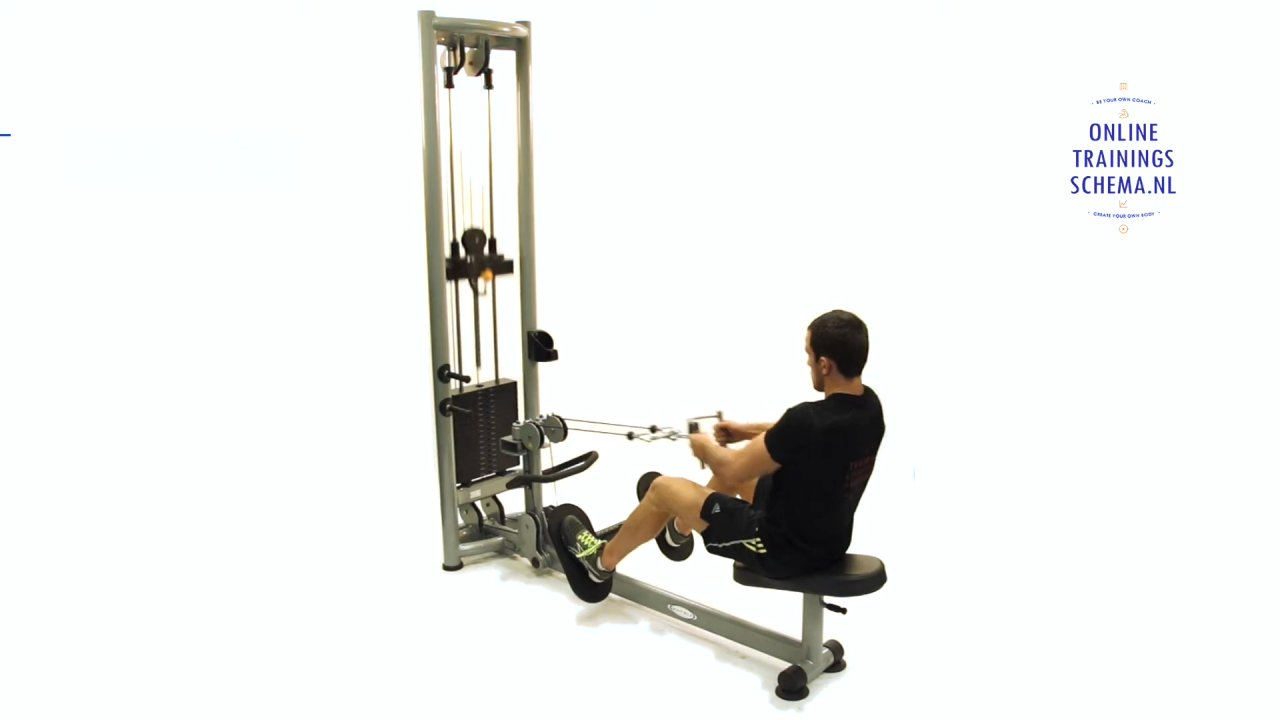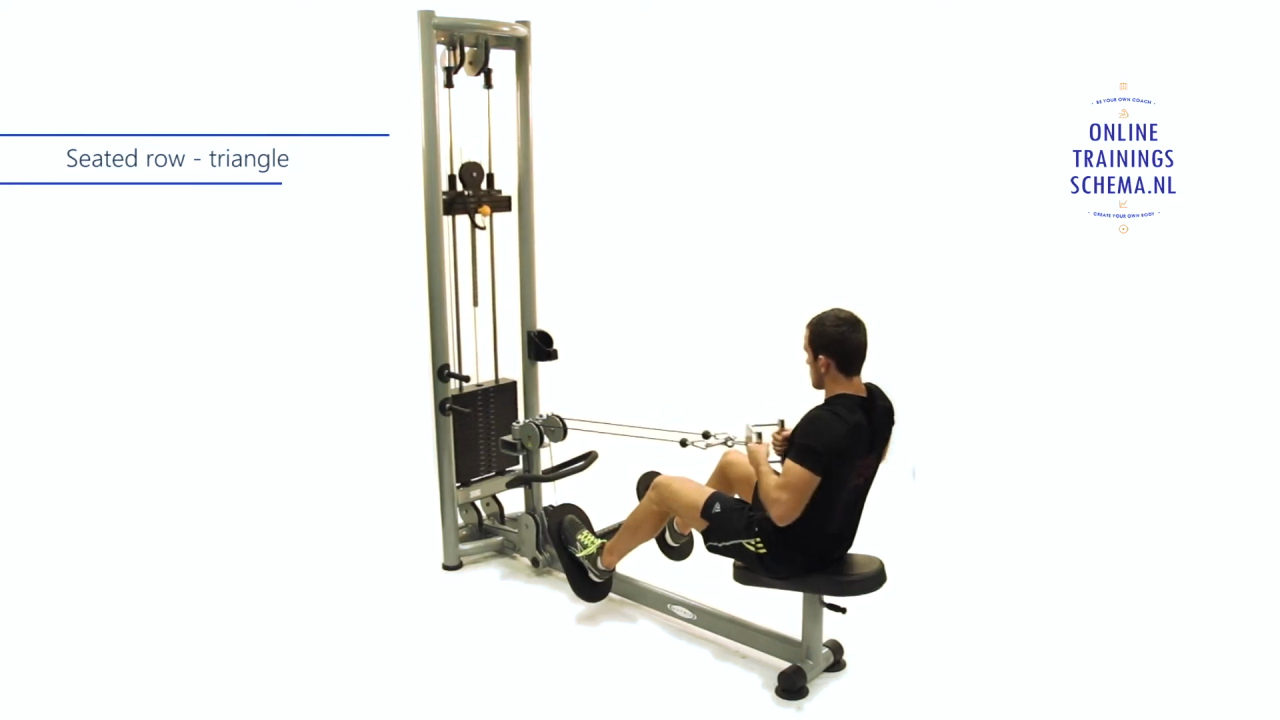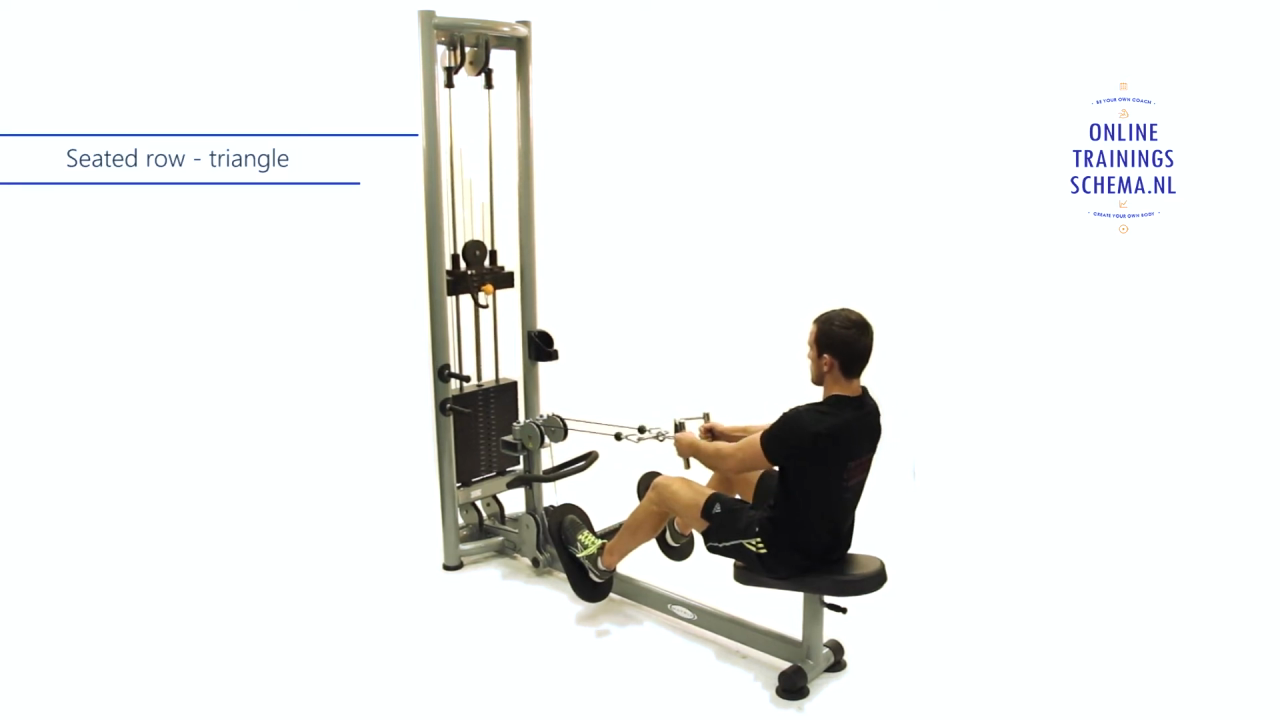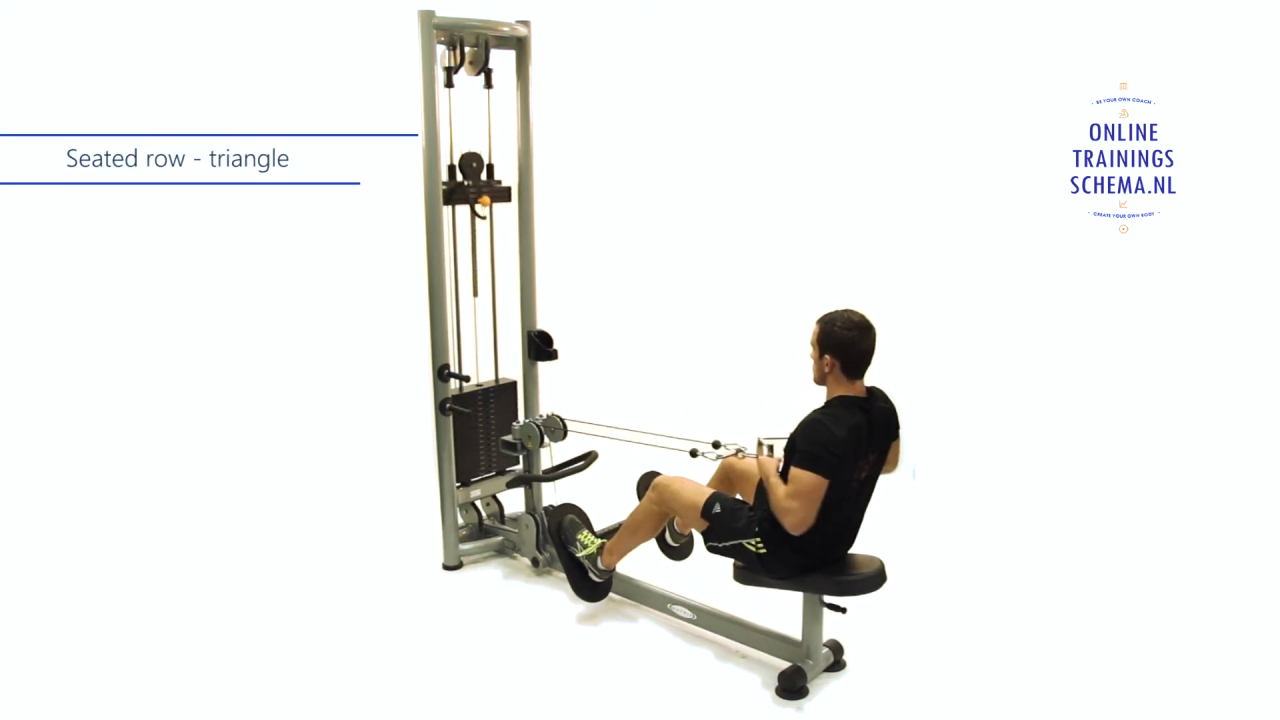
dt=1s
person 1, frame 1
left shoulder: (812, 420)
right shoulder: (867, 405)
left elbow: (731, 469)
left wrist: (704, 447)
right wrist: (747, 430)
left hip: (784, 549)
right hip: (828, 539)
left knee: (663, 488)
right knee: (735, 465)
left ankle: (603, 560)
right ankle: (680, 528)
person 1, frame 2
left shoulder: (823, 423)
right shoulder: (878, 403)
left elbow: (781, 510)
left wrist: (760, 461)
left hip: (786, 548)
right hip: (830, 539)
left knee: (664, 487)
right knee: (730, 462)
left ankle: (603, 559)
right ankle: (679, 527)
person 1, frame 3
left shoulder: (810, 422)
right shoulder: (864, 407)
left elbow: (732, 462)
left wrist: (692, 446)
right wrist: (731, 433)
left hip: (784, 547)
right hip: (828, 538)
left knee: (664, 488)
right knee: (731, 457)
left ankle: (603, 560)
right ankle: (680, 527)
person 1, frame 4
left shoulder: (822, 427)
right shoulder: (882, 407)
left elbow: (794, 519)
right elbow: (889, 463)
left wrist: (770, 472)
left hip: (786, 549)
right hip: (831, 540)
left knee: (664, 487)
right knee: (732, 464)
left ankle: (603, 559)
right ankle: (678, 528)
